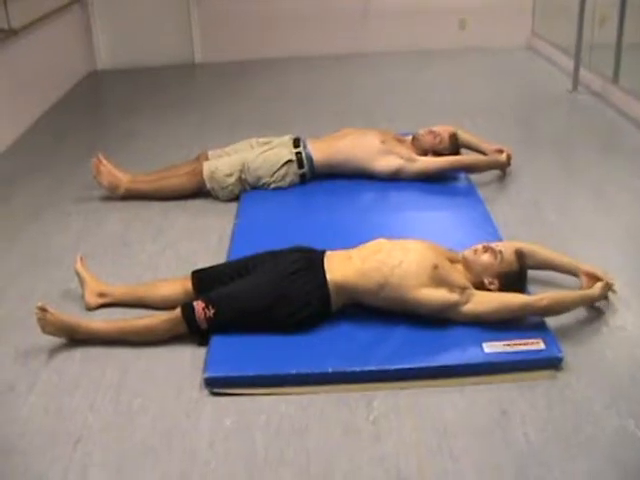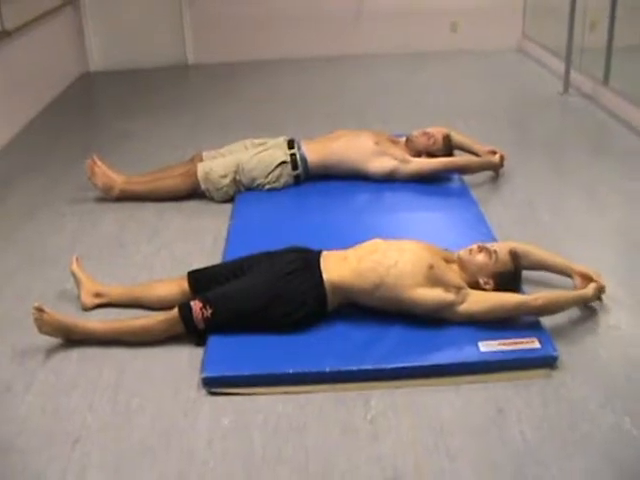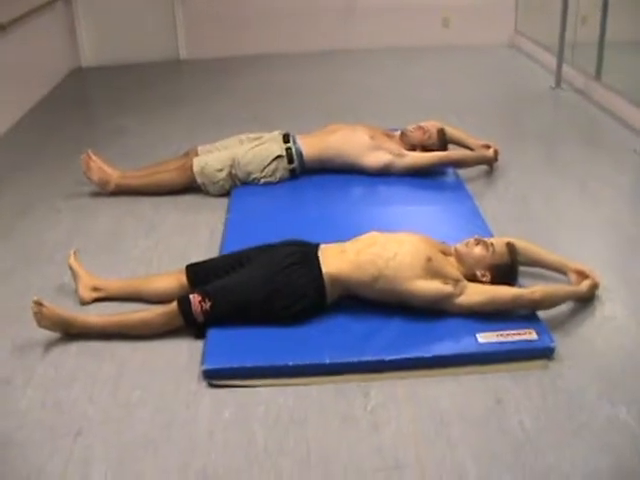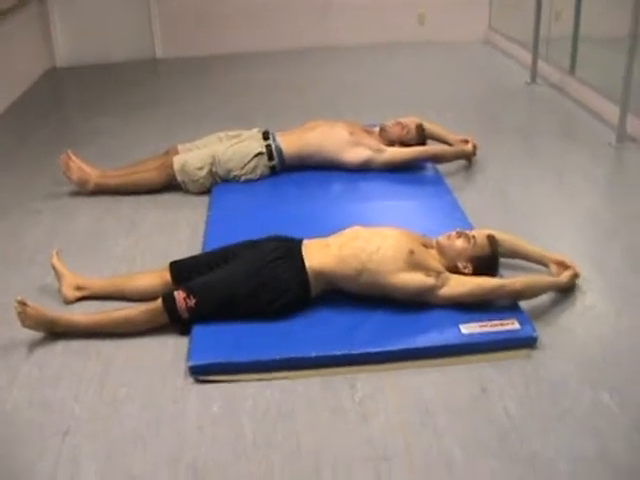
dt=0.2s
person 1, frame 1
left shoulder: (462, 298)
right shoulder: (450, 258)
left elbow: (530, 303)
right elbow: (521, 246)
left wrist: (587, 294)
right wrist: (582, 269)
left hip: (309, 295)
right hip: (310, 260)
left knee: (187, 316)
right knee: (192, 284)
left ankle: (83, 329)
right ankle: (104, 291)
person 1, frame 2
left shoulder: (457, 298)
right shoulder: (447, 257)
left elbow: (527, 302)
right elbow: (515, 244)
left wrist: (580, 294)
right wrist: (575, 270)
left hip: (307, 295)
right hip: (307, 259)
left knee: (185, 316)
right knee: (190, 284)
left ankle: (80, 329)
right ankle: (100, 292)
person 1, frame 3
left shoulder: (455, 290)
right shoulder: (444, 250)
left elbow: (523, 296)
right elbow: (512, 240)
left wrist: (575, 289)
right wrist: (569, 266)
left hip: (306, 288)
right hip: (305, 253)
left knee: (185, 310)
right knee: (188, 277)
left ankle: (79, 323)
right ankle: (98, 286)
person 1, frame 4
left shoulder: (437, 282)
right shoulder: (427, 244)
left elbow: (504, 288)
right elbow: (494, 232)
left wrist: (555, 280)
right wrist: (550, 260)
left hip: (289, 283)
right hip: (288, 248)
left knee: (168, 307)
right knee: (171, 275)
left ankle: (63, 322)
right ankle: (81, 284)
person 2, frame 1
left shoulder: (406, 162)
right shoulder: (401, 140)
left elbow: (453, 161)
right elbow: (451, 127)
left wrist: (496, 162)
right wrist: (491, 149)
left hip: (293, 164)
right hip: (291, 144)
left knee: (204, 176)
right knee: (204, 159)
left ankle: (125, 187)
right ankle: (129, 179)
person 2, frame 2
left shoulder: (399, 164)
right shoulder: (395, 140)
left elbow: (446, 163)
right elbow: (445, 129)
left wrist: (487, 164)
right wrist: (484, 149)
left hip: (288, 166)
right hip: (286, 145)
left knee: (197, 178)
right knee: (199, 160)
left ankle: (119, 188)
right ankle: (123, 180)
person 2, frame 3
left shoulder: (395, 158)
right shoulder: (391, 135)
left elbow: (441, 157)
right elbow: (439, 124)
left wrist: (483, 158)
right wrist: (478, 144)
left hip: (283, 160)
right hip: (281, 140)
left knee: (193, 173)
right knee: (194, 154)
left ankle: (116, 183)
right ankle: (120, 175)
person 2, frame 4
left shoulder: (374, 154)
right shoulder: (369, 131)
left elbow: (421, 151)
right elbow: (418, 119)
left wrist: (462, 152)
right wrist: (456, 139)
left hip: (263, 157)
right hip: (261, 137)
left knee: (174, 171)
right knee: (174, 153)
left ankle: (95, 182)
right ankle: (98, 174)
